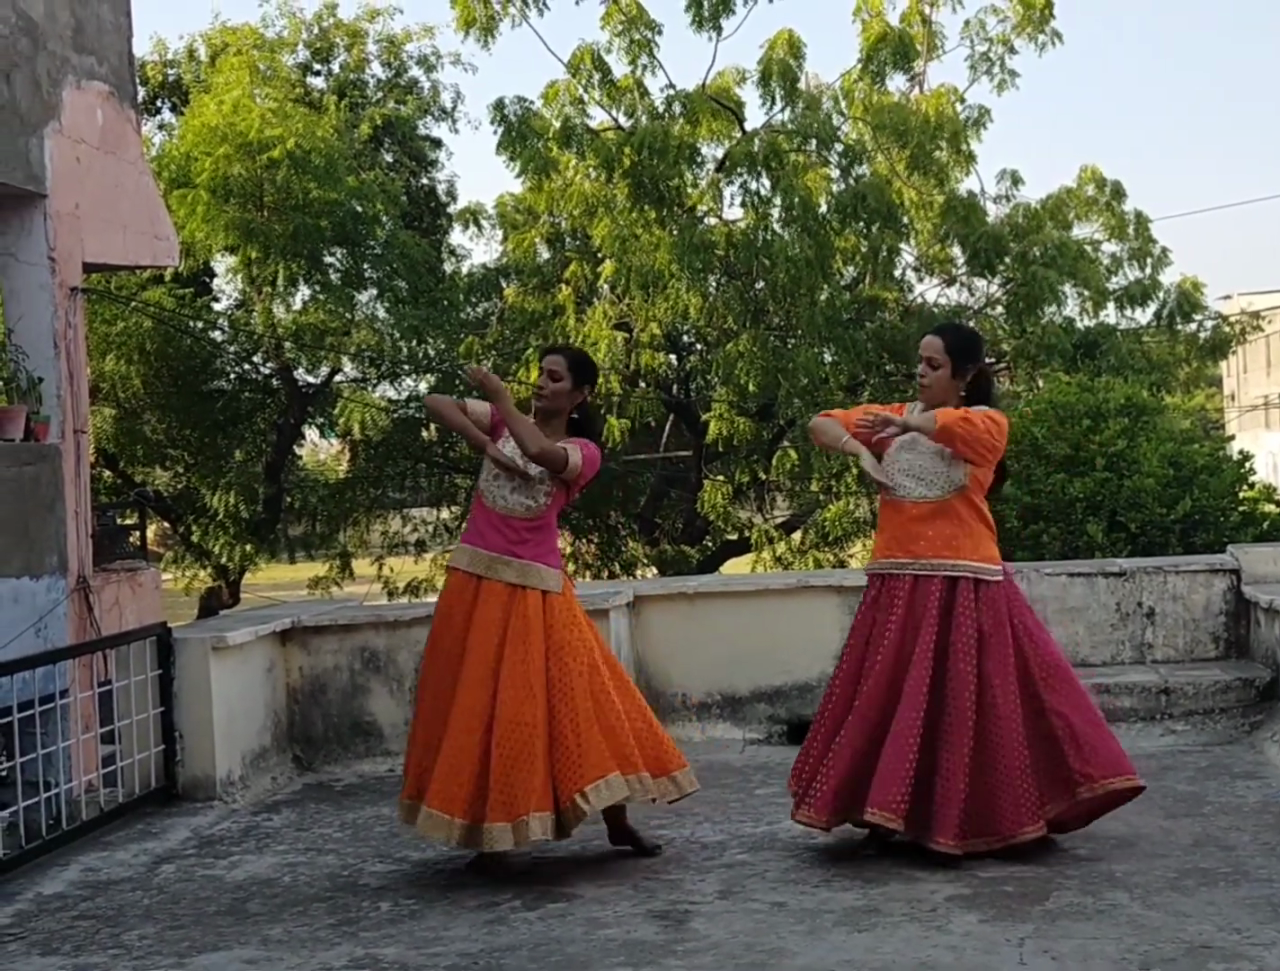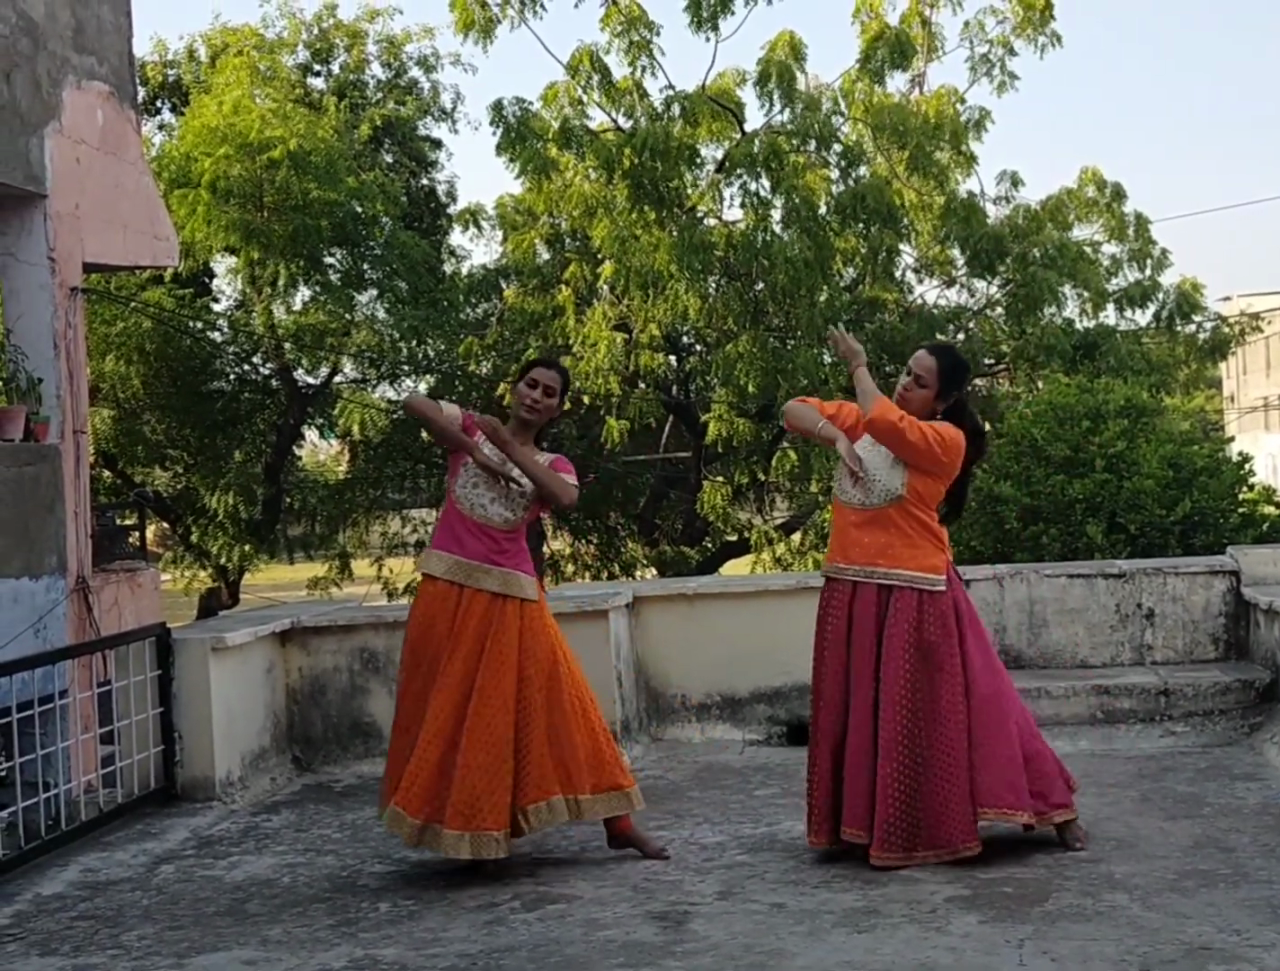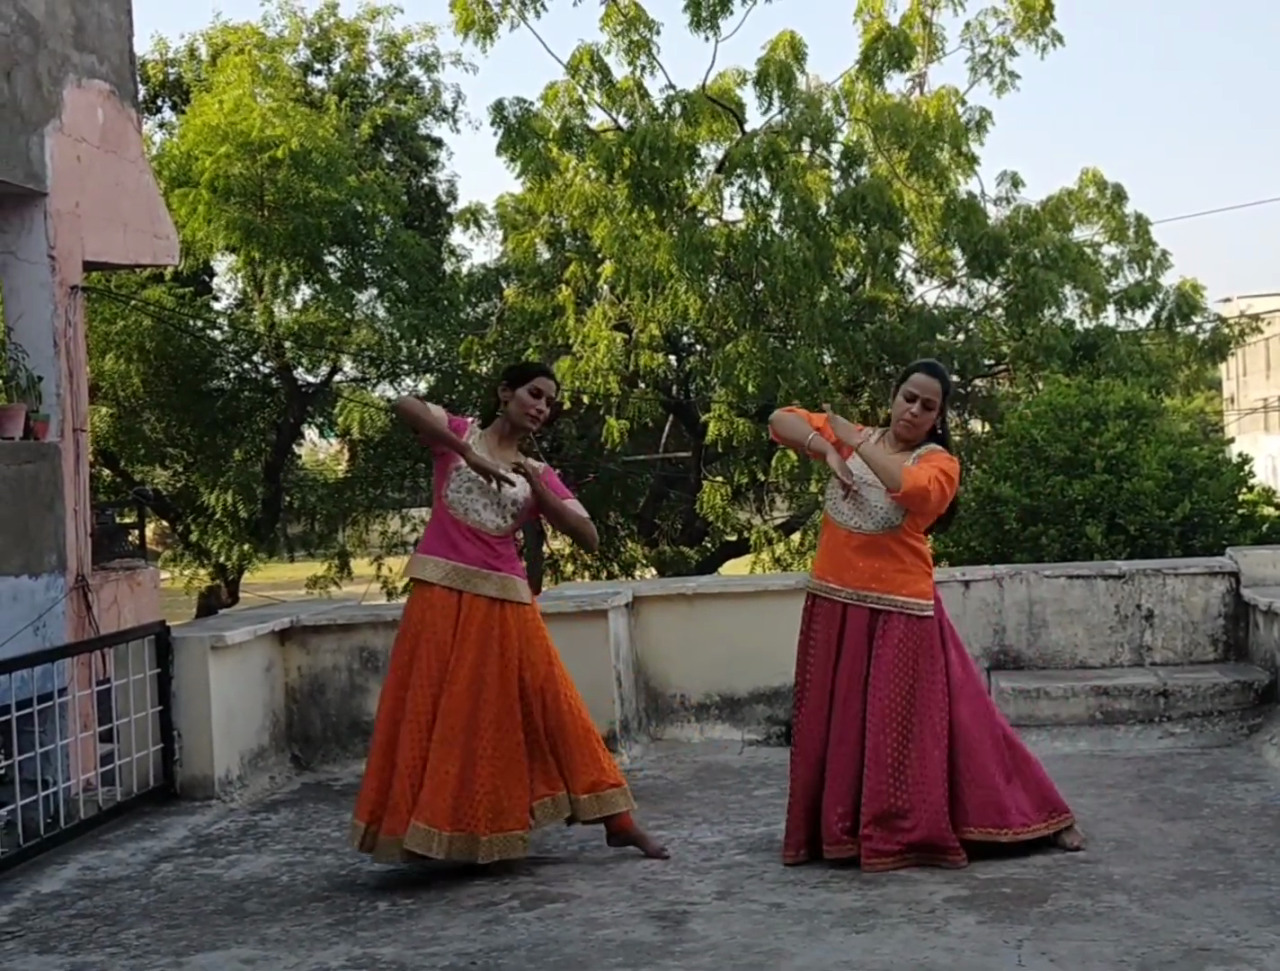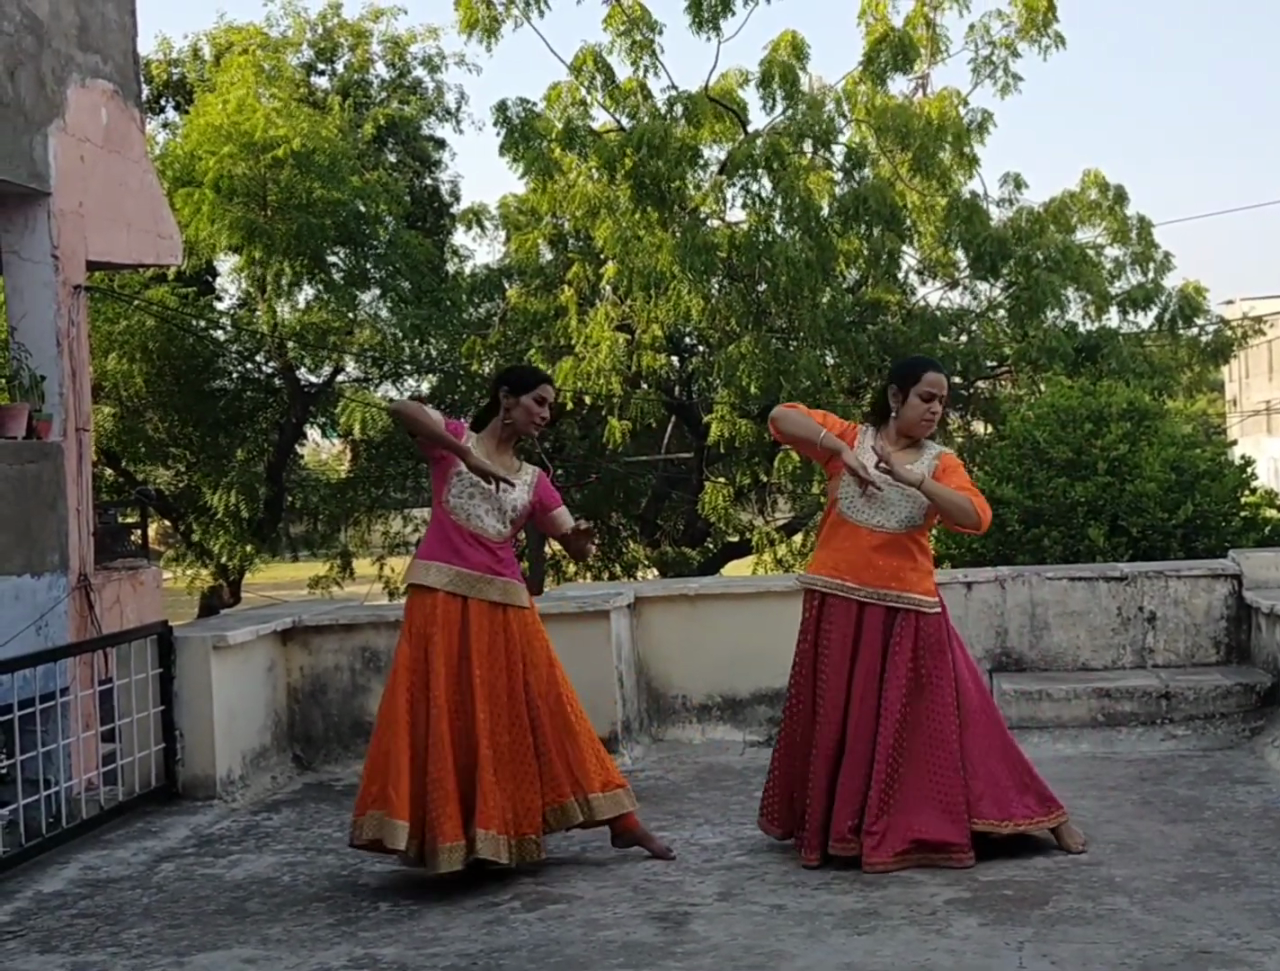
dt=0.3s
person 1, frame 1
left shoulder: (985, 422)
right shoulder: (895, 414)
left elbow: (952, 426)
right elbow: (821, 424)
left wrist: (901, 425)
right wrist: (863, 451)
left hip: (965, 582)
right hip: (897, 582)
left knee: (982, 700)
right knee: (882, 696)
right ankle: (885, 812)
person 1, frame 2
left shoulder: (947, 440)
right shoulder: (864, 420)
left elbow: (886, 423)
right elbow: (794, 411)
left wrist: (858, 367)
right wrist: (836, 439)
left hip: (914, 590)
right hip: (851, 589)
left knee: (938, 706)
right knee: (858, 709)
right ankle: (865, 821)
person 1, frame 3
left shoulder: (939, 463)
right shoulder: (852, 440)
left elbow: (910, 488)
right elbow: (781, 421)
left wrist: (857, 443)
right wrist: (827, 451)
left hip: (899, 611)
right hip: (834, 606)
left knee: (913, 724)
right knee: (838, 723)
right ankle: (844, 829)
person 1, frame 4
left shoulder: (941, 463)
right shoulder: (847, 437)
left elbow: (977, 519)
right elbow: (782, 417)
left wrist: (915, 481)
right wrist: (838, 449)
left hip: (907, 610)
right hip: (838, 603)
right knee: (837, 720)
right ankle: (837, 829)
person 2, frame 1
left shoulder: (584, 453)
right shoulder: (502, 423)
left elbow: (541, 452)
right elbow: (435, 402)
left wrist: (498, 393)
right wrist: (490, 448)
left hip: (535, 588)
right hip: (474, 579)
left knee: (575, 695)
right knee: (476, 703)
left ankle: (616, 820)
right ankle: (488, 827)
person 2, frame 2
left shoulder: (551, 465)
right shoulder: (471, 429)
left elbow: (566, 500)
right elbow: (414, 404)
left wrist: (514, 449)
right wrist: (476, 452)
left hip: (512, 596)
right hip: (448, 586)
left knee: (552, 708)
right knee: (452, 712)
left ankle: (619, 825)
right ankle: (472, 835)
person 2, frame 3
left shoulder: (541, 475)
right shoulder: (459, 433)
left elbow: (588, 537)
right elbow: (404, 405)
left wrist: (536, 486)
right wrist: (468, 454)
left hip: (504, 600)
right hip: (441, 591)
left knee: (549, 711)
right knee: (443, 716)
left ankle: (619, 823)
right ankle: (465, 838)
person 2, frame 4
left shoulder: (534, 480)
right shoulder: (452, 439)
left elbow: (575, 545)
right elbow: (401, 409)
left wrist: (586, 539)
right wrist: (465, 455)
left hip: (505, 604)
right hip: (442, 594)
left knee: (540, 718)
right knee: (442, 719)
left ankle: (623, 824)
right ankle: (457, 840)
